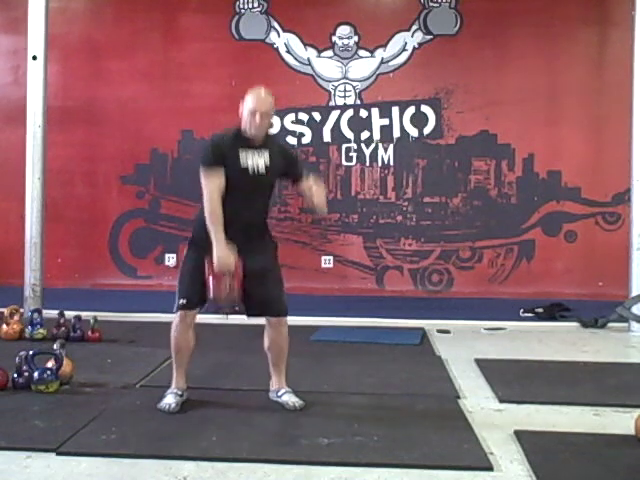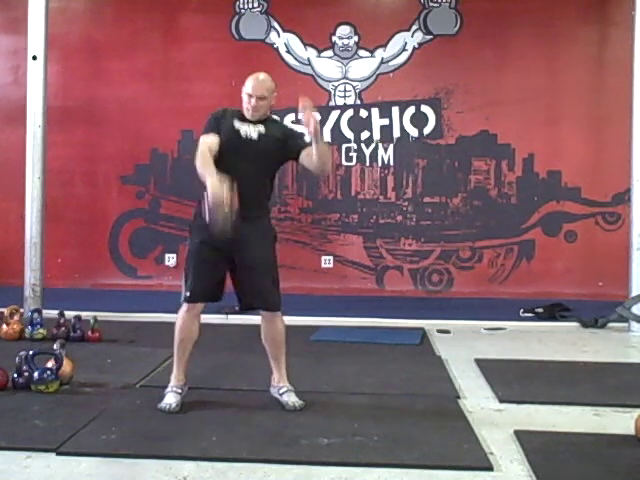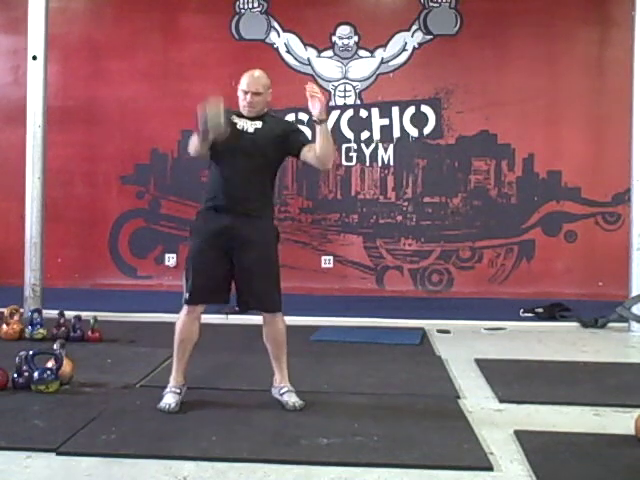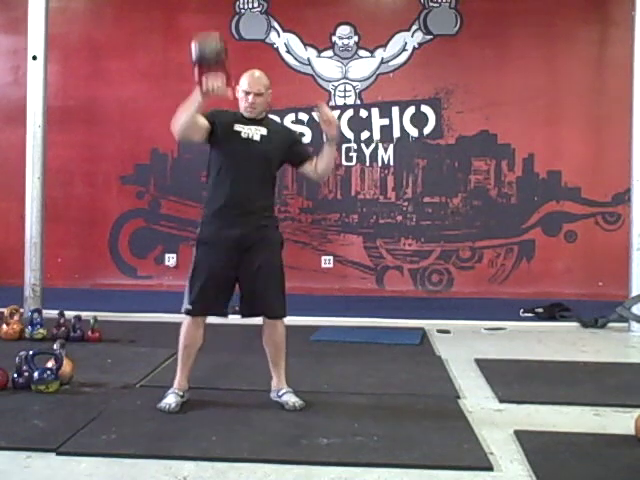
dt=0.1s
person 1, frame 1
left shoulder: (281, 152)
right shoulder: (220, 145)
left elbow: (304, 185)
right elbow: (211, 197)
left wrist: (316, 195)
right wrist: (218, 245)
left hip: (257, 243)
right hip: (209, 242)
left knee: (277, 315)
right knee: (185, 312)
left ankle: (279, 385)
right ankle: (178, 386)
person 1, frame 2
left shoulder: (282, 132)
right shoulder: (222, 118)
left elbow: (321, 166)
right elbow: (204, 155)
left wrist: (315, 134)
right wrist: (212, 182)
left hip: (254, 228)
right hip: (210, 224)
left knee: (270, 307)
right knee: (192, 303)
left ankle: (280, 382)
right ankle: (177, 383)
person 1, frame 3
left shoulder: (282, 129)
right shoulder: (221, 117)
left elbow: (323, 161)
right elbow: (195, 148)
left wrist: (320, 119)
right wrist: (206, 133)
left hip: (257, 228)
right hip: (213, 224)
left knee: (271, 309)
right knee: (193, 305)
left ankle: (281, 383)
right ankle: (176, 384)
person 1, frame 4
left shoulder: (282, 134)
right shoulder: (221, 120)
left elbow: (320, 170)
right elbow: (180, 130)
left wrist: (331, 137)
right wrist: (201, 97)
left hip: (261, 233)
right hip: (216, 230)
left knee: (272, 313)
right knee: (196, 311)
left ankle: (280, 386)
right ankle: (179, 388)
